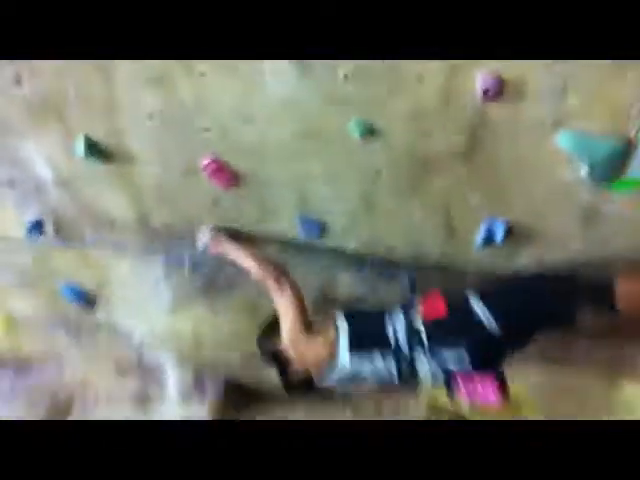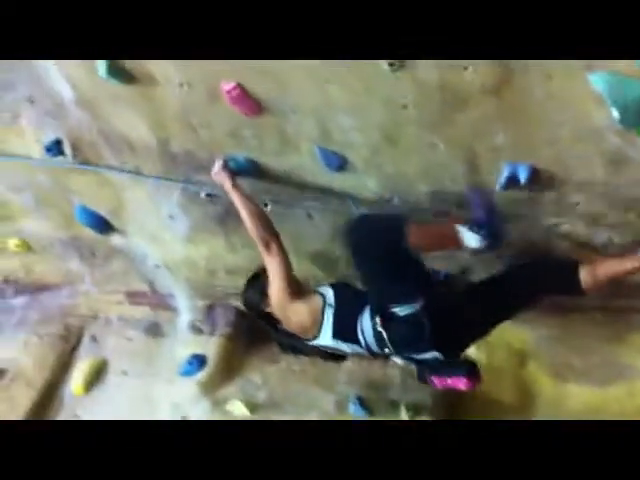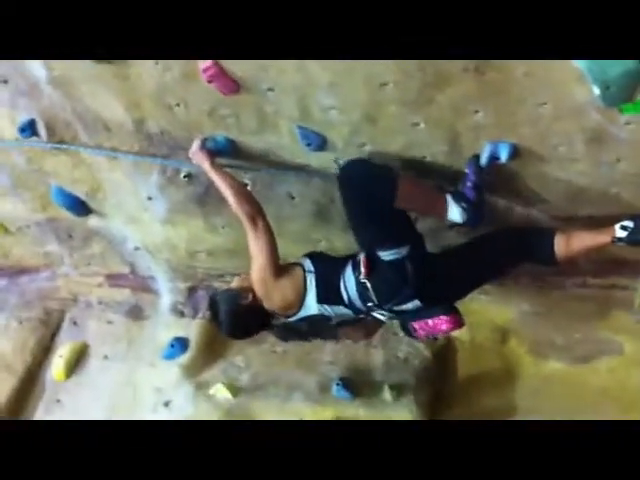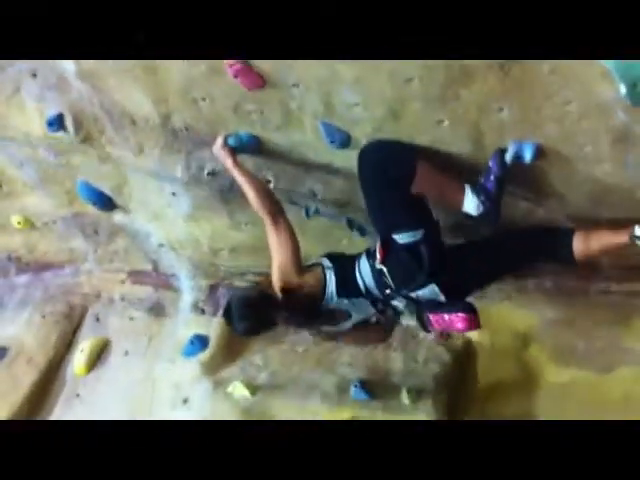
dt=0.7s
person 1, frame 1
left shoulder: (314, 367)
right shoulder: (305, 346)
right elbow: (277, 280)
right wrist: (224, 244)
left hip: (441, 362)
left knee: (537, 310)
right knee: (559, 291)
person 1, frame 2
left shoulder: (306, 317)
right shoulder: (291, 309)
right elbow: (268, 242)
right wrist: (231, 184)
left hip: (421, 334)
right hip: (414, 327)
left knee: (539, 272)
right knee: (367, 229)
right ankle: (468, 234)
person 1, frame 3
left shoulder: (285, 315)
right shoulder: (270, 288)
left elbow: (365, 323)
right elbow: (252, 218)
right wrist: (208, 164)
left hip: (394, 296)
right hip: (393, 276)
left knee: (520, 241)
right knee: (357, 174)
right ankle: (455, 208)
person 1, frame 4
left shoulder: (309, 322)
right shoulder: (285, 279)
left elbow: (379, 330)
right elbow: (272, 215)
right wrist: (232, 162)
left hip: (409, 286)
right hip: (411, 264)
right knee: (379, 156)
right ankle: (474, 200)
